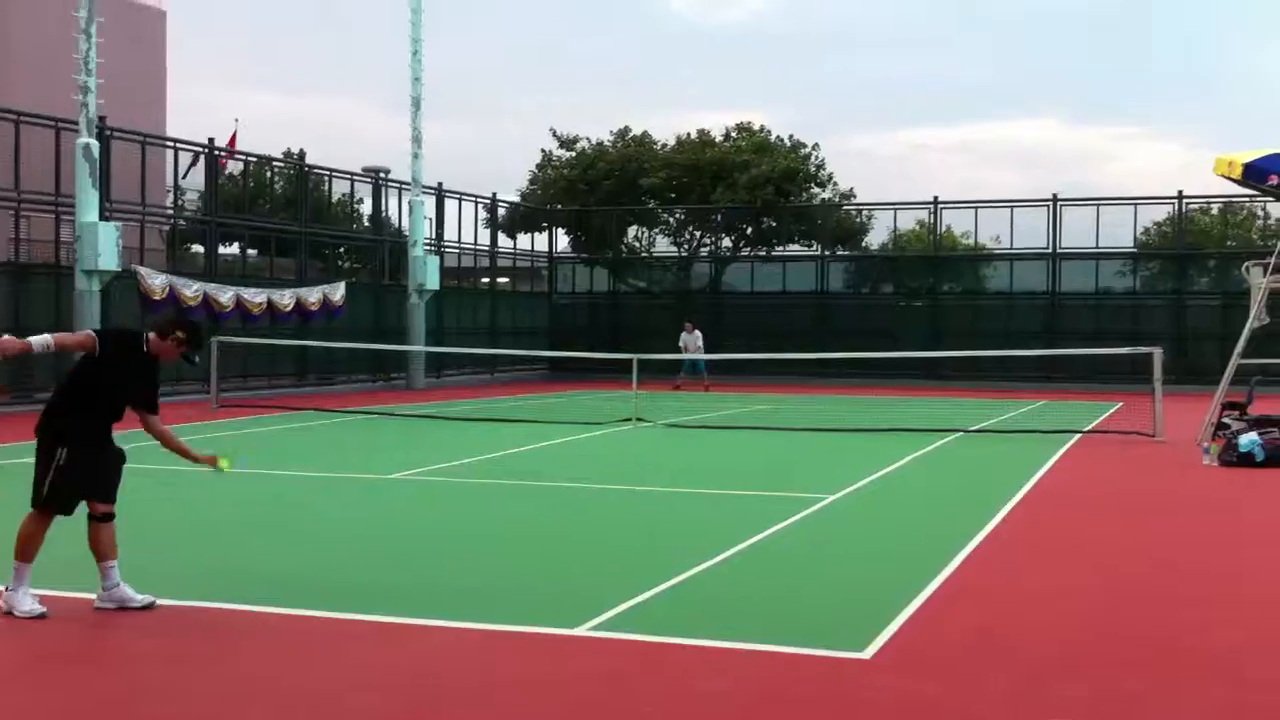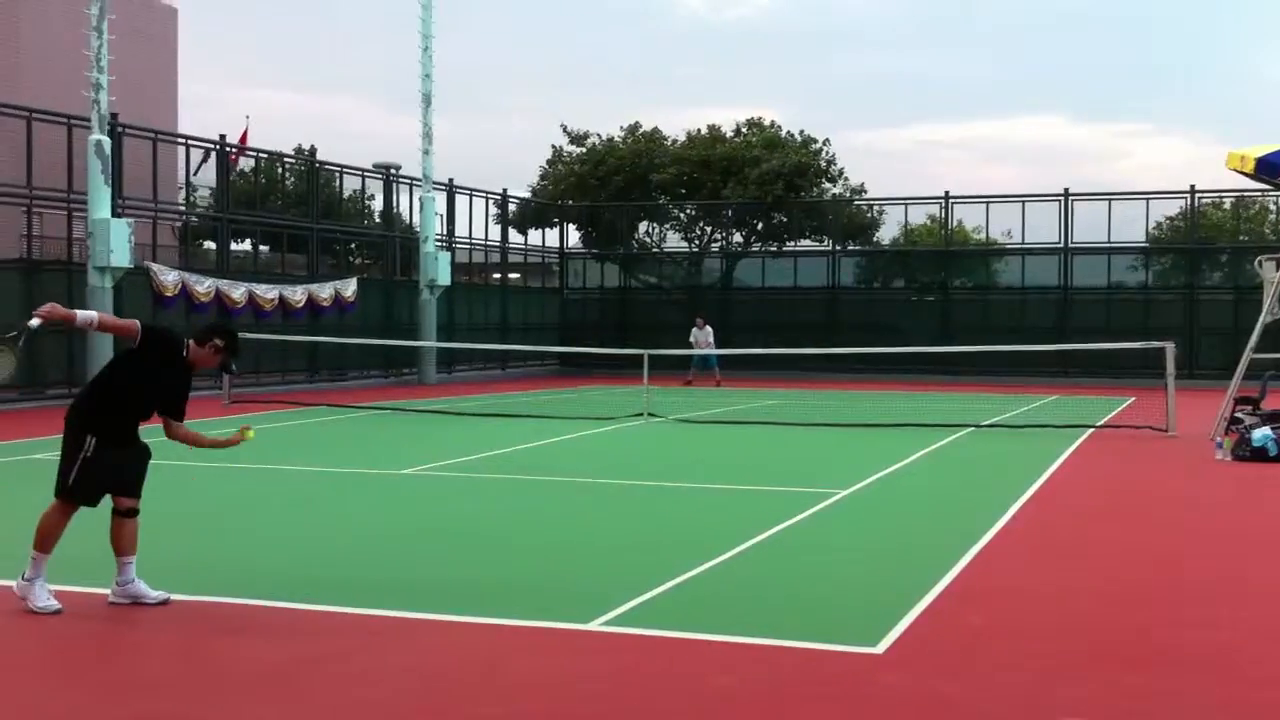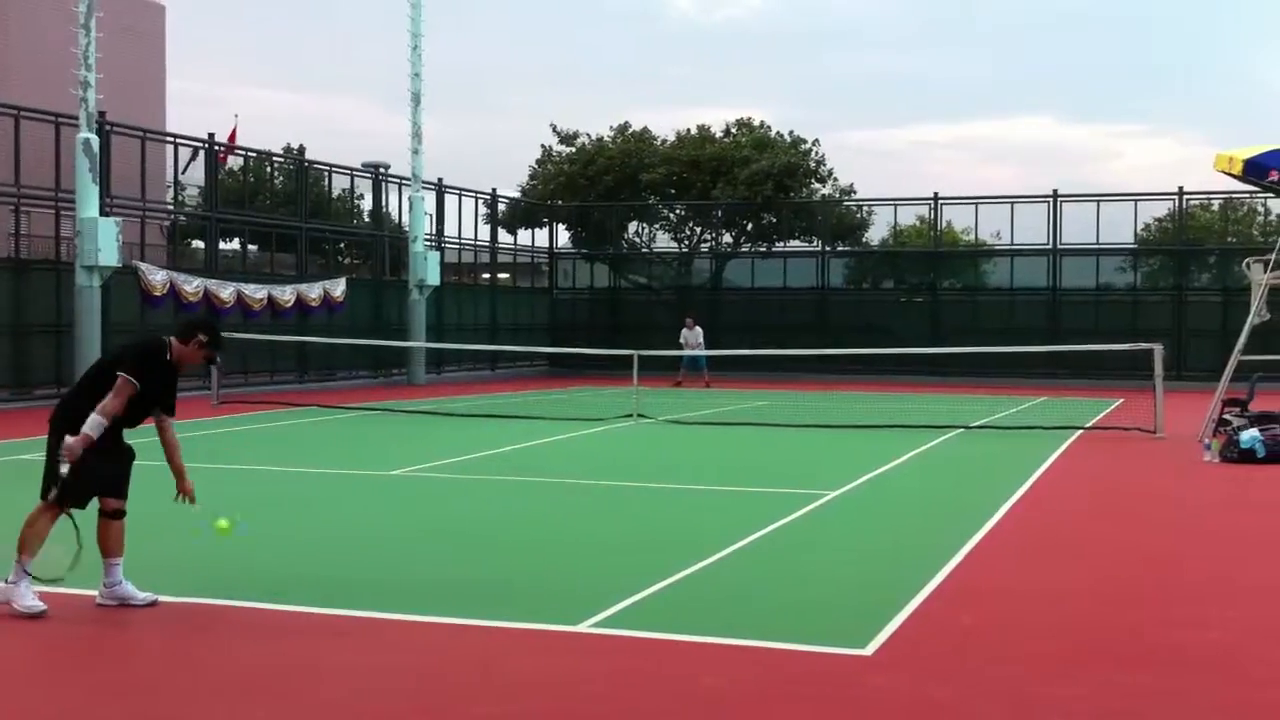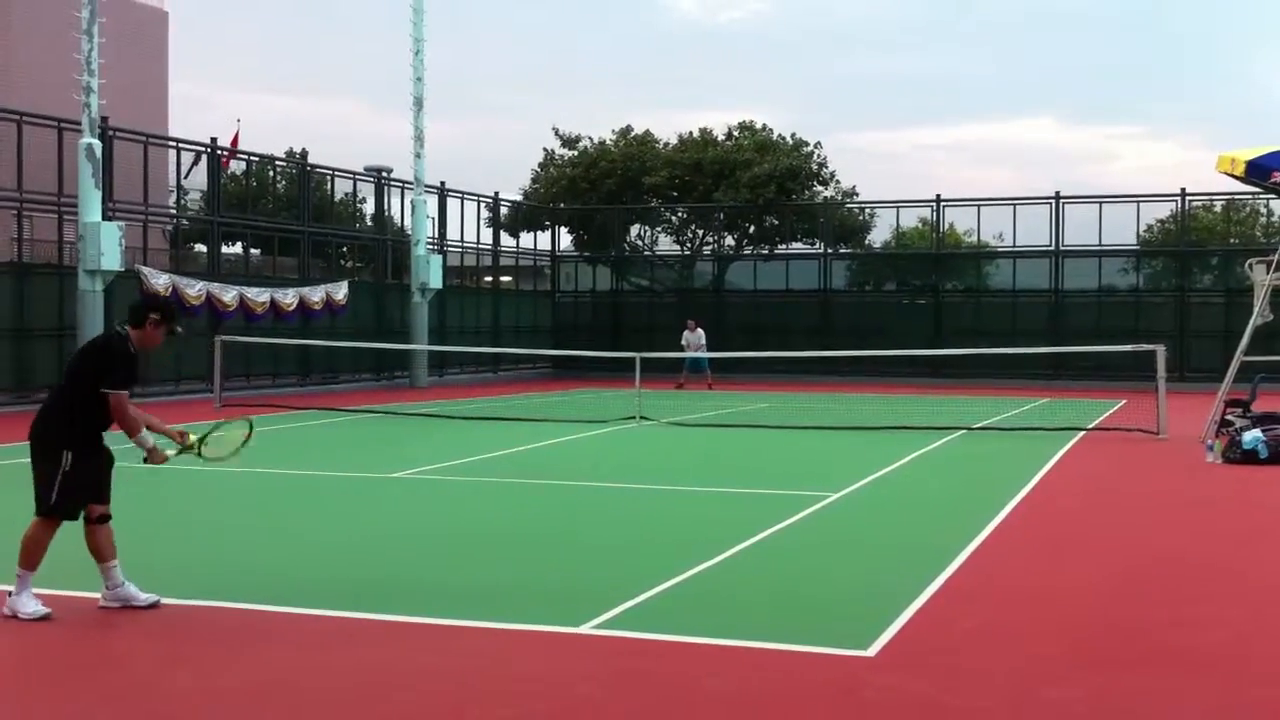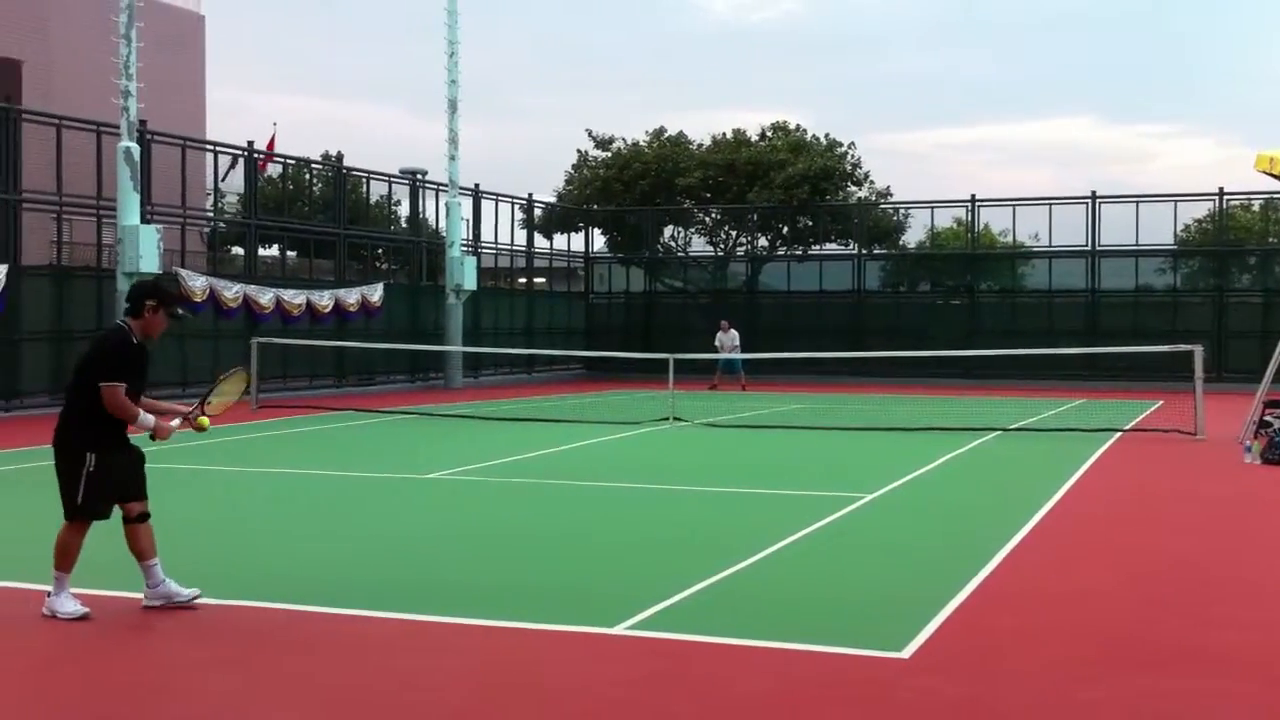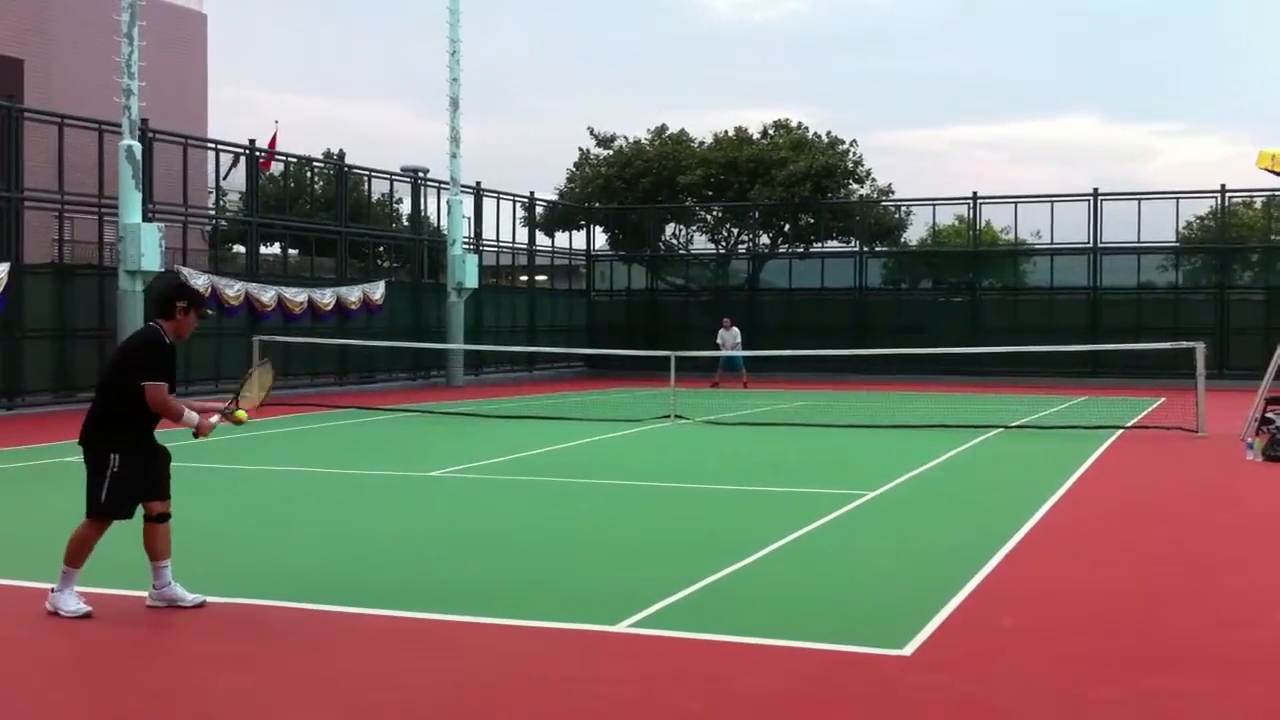
dt=0.4s
person 1, frame 1
left shoulder: (147, 370)
right shoulder: (122, 342)
left elbow: (151, 422)
right elbow: (74, 340)
left wrist: (192, 455)
left hip: (96, 439)
right hip: (62, 433)
left knee: (103, 509)
right knee: (45, 510)
left ankle: (112, 588)
person 1, frame 2
left shoulder: (180, 376)
right shoulder: (164, 342)
left elbow: (173, 430)
right elbow: (114, 324)
left wrist: (223, 443)
right wrist: (67, 315)
left hip: (123, 434)
right hip: (90, 425)
left knee: (128, 505)
right knee: (68, 501)
left ankle: (126, 583)
right ankle: (32, 580)
person 1, frame 3
left shoulder: (168, 371)
right shoulder: (150, 351)
left elbow: (165, 429)
right elbow: (118, 397)
left wrist: (181, 478)
right wrist: (84, 437)
left hip: (108, 436)
right hip: (77, 429)
left knee: (114, 505)
right knee: (54, 503)
left ankle: (113, 585)
person 1, frame 4
left shoulder: (121, 349)
right shoulder: (116, 350)
left elbow: (124, 408)
right elbow: (120, 411)
left wrist: (167, 430)
right wrist: (150, 447)
left hip: (84, 440)
right hip: (59, 439)
left knee: (98, 512)
right knee: (51, 516)
left ankle: (115, 588)
right ankle: (19, 594)
person 1, frame 5
left shoulder: (134, 346)
right shoulder: (116, 343)
right elbow: (114, 402)
left wrist: (178, 410)
right wrist: (153, 425)
left hip: (112, 442)
right hip: (83, 443)
left knee: (137, 510)
right knee: (80, 518)
left ankle: (157, 586)
right ankle: (57, 596)
person 1, frame 6
left shoulder: (159, 343)
right shoulder: (151, 344)
left elbow: (164, 399)
right elbow: (158, 402)
left wrist: (209, 409)
right wrist: (196, 420)
left hip: (137, 440)
right hip: (109, 441)
left knee: (159, 508)
right knee: (100, 517)
left ankle: (163, 587)
right ankle: (62, 591)
